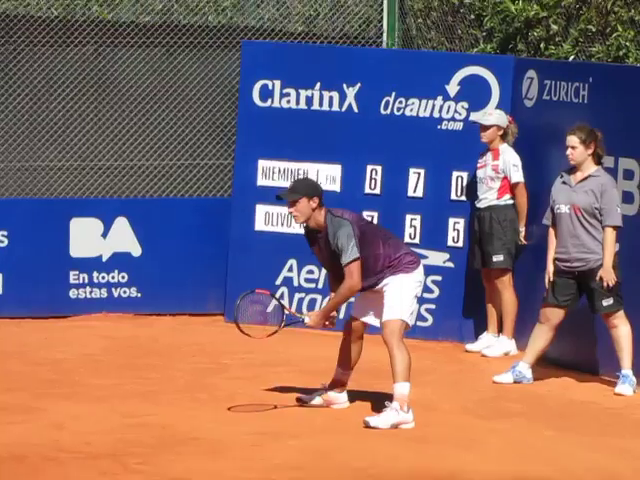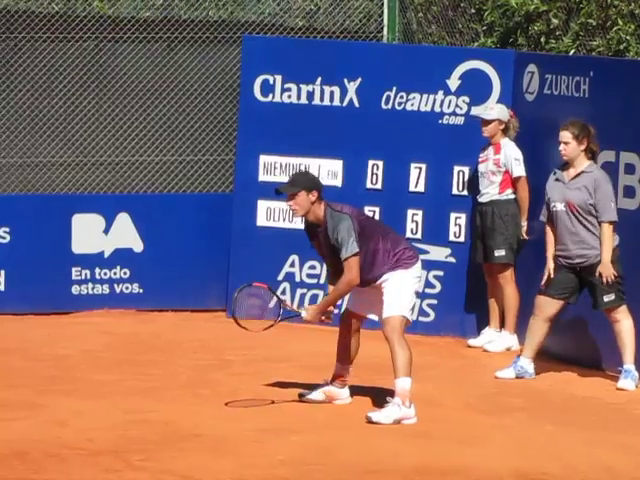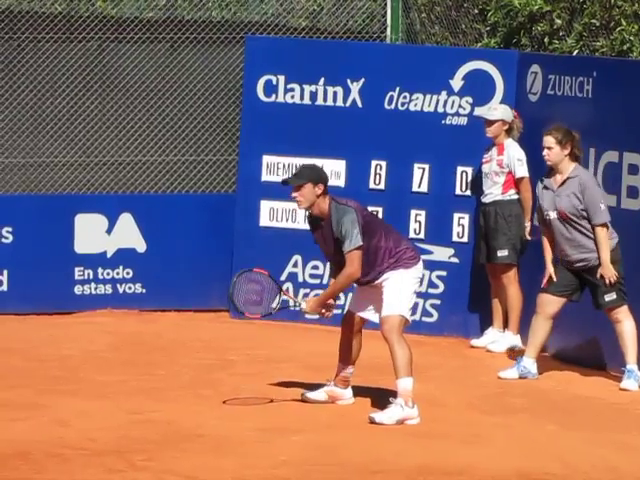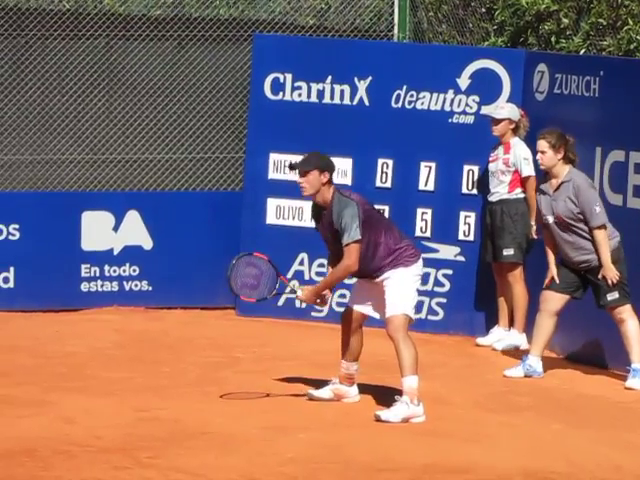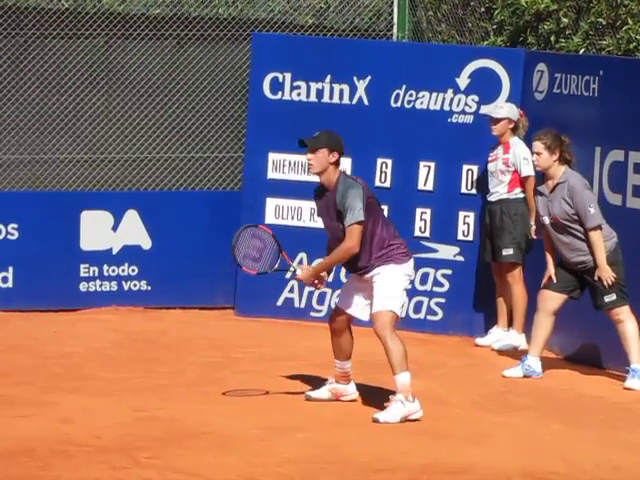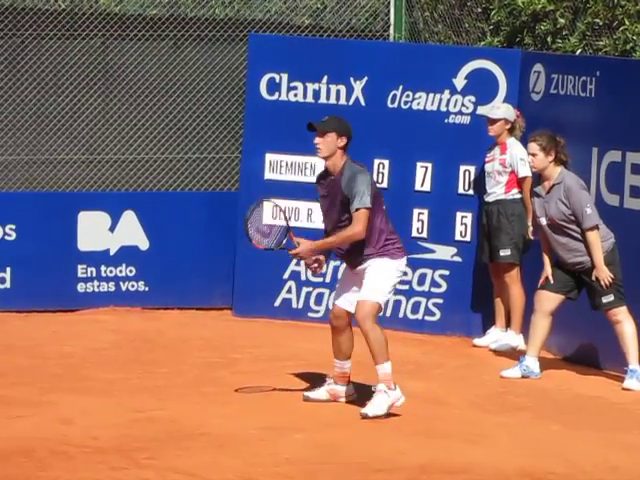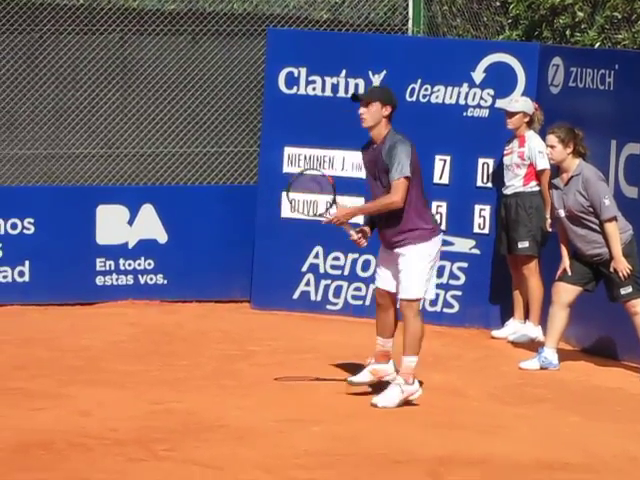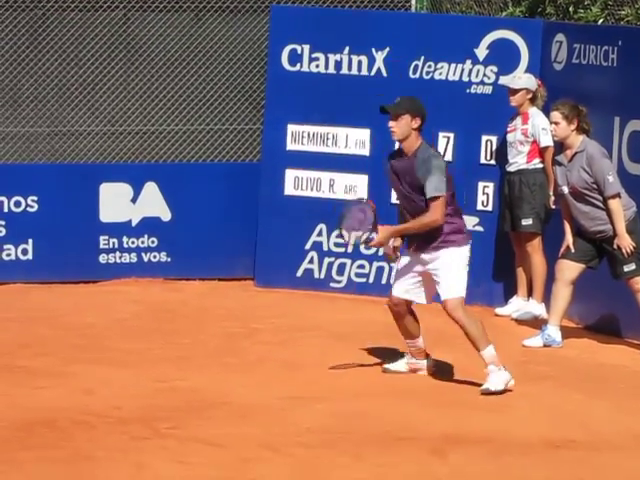
dt=0.3s
person 1, frame 1
left shoulder: (342, 226)
right shoulder: (312, 232)
left elbow: (353, 282)
right elbow: (335, 272)
left wrist: (323, 313)
right wrist: (331, 309)
left hip: (402, 272)
right hip: (375, 278)
left knee: (391, 333)
right knee: (353, 328)
left ankle: (402, 409)
right ankle: (336, 391)
person 1, frame 2
left shoulder: (341, 220)
right shoulder: (311, 226)
left elbow: (351, 277)
right elbow: (335, 266)
left wrist: (319, 308)
right wrist: (329, 303)
left hip: (400, 267)
right hip: (372, 273)
left knee: (392, 328)
right knee: (348, 322)
left ankle: (403, 404)
right ankle: (338, 386)
person 1, frame 3
left shoulder: (346, 214)
right shoulder: (315, 220)
left elbow: (353, 270)
right elbow: (337, 261)
left wrist: (320, 300)
right wrist: (330, 297)
left hip: (401, 267)
right hip: (372, 273)
left knee: (391, 328)
right knee: (350, 323)
left ankle: (406, 404)
right ankle: (341, 387)
person 1, frame 4
left shoulder: (347, 207)
right shoulder: (318, 210)
left elbow: (351, 263)
right elbow: (336, 252)
left wrist: (316, 289)
right wrist: (327, 286)
left hip: (401, 265)
right hip: (373, 271)
left knee: (396, 327)
right knee: (350, 320)
left ankle: (412, 402)
right ankle: (346, 384)
person 1, frame 5
left shoulder: (351, 190)
right shoulder: (321, 194)
left elbow: (352, 244)
left wrist: (315, 270)
right wrist: (325, 271)
left hip: (391, 263)
right hip: (363, 269)
left knee: (382, 324)
right knee: (338, 320)
left ankle: (406, 399)
right ankle: (343, 383)
person 1, frame 6
left shoulder: (358, 176)
right shoulder: (323, 180)
left elbow: (358, 230)
left wrist: (314, 247)
right wrist: (322, 255)
left hip: (384, 257)
right hip: (357, 261)
left knee: (364, 314)
right knee: (338, 318)
left ankle: (388, 388)
right ankle: (339, 384)
person 1, frame 7
left shoulder: (398, 146)
right shoulder: (368, 150)
left elbow: (397, 198)
left wrist: (352, 212)
right wrist: (368, 227)
left hip: (418, 238)
right hip: (392, 240)
left knee: (409, 306)
right knee: (383, 300)
left ankle: (407, 381)
right ankle: (382, 363)
person 1, frame 8
left shoulder: (432, 162)
right shoulder: (394, 161)
left elbow: (437, 216)
left wrist: (393, 231)
right wrist: (398, 236)
left hip: (449, 245)
right hip: (416, 247)
left knee: (453, 307)
right knee: (398, 304)
left ankle: (495, 368)
right ankle: (417, 357)
person 2, frame 1
left shoulder: (604, 183)
right shoulder: (560, 182)
left elbow: (611, 227)
left wrist: (608, 265)
right wrist: (550, 261)
left hip: (596, 265)
right hip: (564, 265)
left knee: (614, 317)
right knee: (548, 318)
left ankle: (627, 376)
right ankle: (523, 369)
person 2, frame 2
left shoulder: (597, 178)
right shoulder: (554, 179)
left elbow: (607, 222)
right elbow: (550, 222)
left wrist: (605, 260)
right wrist: (550, 258)
left hip: (597, 258)
right hip: (565, 260)
left knee: (617, 312)
right knee: (542, 308)
right ankle: (524, 364)
person 2, frame 3
left shoulder: (584, 181)
right shoulder: (543, 185)
left elbow: (600, 224)
right elbow: (545, 227)
left wrist: (605, 262)
right wrist: (549, 263)
left hip: (599, 259)
right hip: (566, 261)
left knee: (618, 312)
right knee: (544, 306)
right ankle: (528, 364)
person 2, frame 4
left shoulder: (579, 183)
right shoulder: (543, 189)
left elbow: (599, 225)
right elbow: (548, 230)
left wrist: (607, 263)
right wrist: (552, 264)
left hip: (603, 256)
right hip: (571, 260)
right knee: (547, 303)
right ankle: (533, 362)
person 2, frame 5
left shoulder: (574, 184)
right shoulder: (541, 189)
left elbow: (594, 226)
right elbow: (547, 230)
left wrist: (602, 264)
right wrist: (550, 264)
left hip: (601, 257)
right hip: (569, 261)
left knee: (619, 312)
right knee: (545, 303)
right ankle: (532, 363)
person 2, frame 6
left shoulder: (571, 184)
right shoulder: (537, 190)
left elbow: (591, 226)
right elbow: (543, 231)
left wrist: (598, 265)
right wrist: (547, 264)
left hip: (599, 258)
right hip: (566, 261)
left knee: (617, 313)
right knee: (542, 303)
right ankle: (530, 364)
person 2, frame 7
left shoulder: (589, 176)
right shoulder: (555, 182)
left elbow: (609, 218)
right elbow: (561, 223)
left wrist: (617, 256)
right wrist: (565, 256)
left hip: (616, 249)
right hip: (584, 253)
right knee: (559, 295)
right ankle: (548, 355)
person 2, frame 8
left shoulder: (592, 152)
right shoulder: (559, 158)
left elbow: (613, 194)
right elbow: (564, 200)
right wrist: (568, 233)
left hip: (620, 226)
right hip: (587, 230)
right knee: (562, 272)
right ankle: (551, 332)
person 3, frame 1
left shoulder: (508, 155)
right shoulder: (484, 157)
left elbow: (520, 192)
right elbow: (483, 189)
left wrist: (521, 227)
right wrist: (481, 217)
left hip: (501, 217)
right hip: (482, 217)
left knee: (502, 281)
right knee: (488, 280)
left ankle: (507, 340)
right ankle: (491, 334)
person 3, frame 2
left shoulder: (509, 149)
right shoulder: (485, 151)
left elbow: (522, 187)
right elbow: (484, 184)
left wrist: (522, 221)
right wrist: (483, 213)
left hip: (502, 212)
right hip: (484, 211)
left knee: (504, 276)
right knee: (490, 275)
left ankle: (510, 335)
right ankle: (493, 330)
person 3, frame 3
left shoulder: (512, 150)
right shoulder: (489, 152)
left elbow: (525, 187)
right elbow: (488, 184)
left wrist: (526, 222)
right wrist: (486, 212)
left hip: (506, 212)
right hip: (488, 212)
left knee: (508, 276)
right knee: (493, 275)
left ankle: (513, 335)
right ankle: (496, 330)
person 3, frame 4
left shoulder: (519, 149)
right shoulder: (496, 150)
left elbow: (531, 186)
right elbow: (494, 183)
left wrist: (532, 221)
right wrist: (493, 211)
left hip: (513, 211)
right hip: (494, 211)
left knee: (514, 275)
right knee: (499, 274)
left ankle: (519, 334)
right ankle: (502, 328)
person 3, frame 5
left shoulder: (518, 148)
right shoulder: (495, 150)
left elbow: (530, 186)
right elbow: (494, 183)
left wrist: (532, 221)
right wrist: (492, 210)
left hip: (512, 211)
right hip: (493, 210)
left knee: (513, 275)
right knee: (499, 274)
left ankle: (518, 334)
right ankle: (501, 329)
person 3, frame 6
left shoulder: (515, 149)
right shoulder: (492, 151)
left elbow: (527, 186)
right elbow: (491, 183)
left wrist: (529, 221)
right wrist: (490, 210)
left hip: (509, 211)
right hip: (491, 211)
left knee: (510, 275)
right knee: (496, 275)
left ankle: (515, 335)
right ankle: (499, 329)
person 3, frame 7
left shoulder: (534, 142)
right shoulder: (510, 143)
left elbow: (545, 179)
right elbow: (509, 176)
left wrist: (547, 213)
right wrist: (507, 204)
left hip: (527, 204)
right hip: (509, 203)
left knee: (529, 267)
right knee: (515, 267)
left ankle: (534, 326)
right ankle: (518, 321)
person 3, frame 8
left shoulder: (537, 119)
right shoulder: (514, 120)
left elbow: (549, 156)
right elbow: (513, 153)
left wrist: (550, 191)
right wrist: (511, 180)
left hip: (531, 181)
right hip: (512, 181)
left knee: (532, 245)
right knee: (518, 244)
left ankle: (537, 303)
right ankle: (521, 298)
